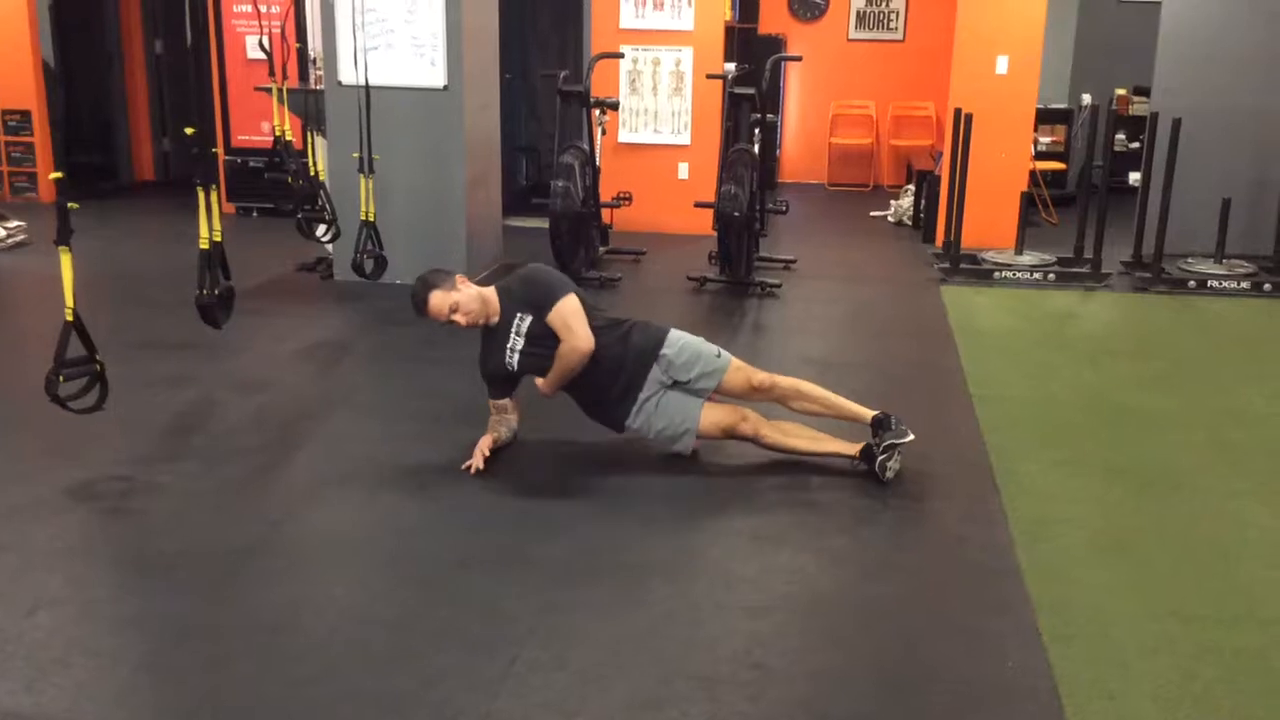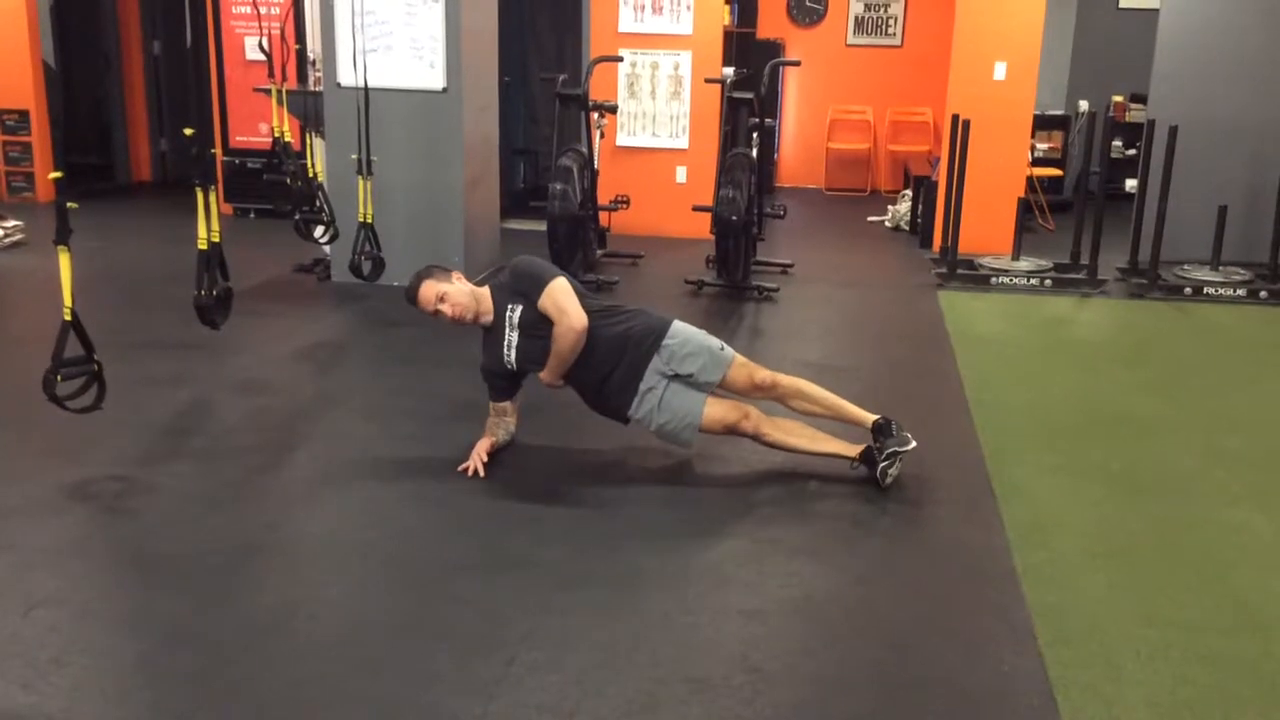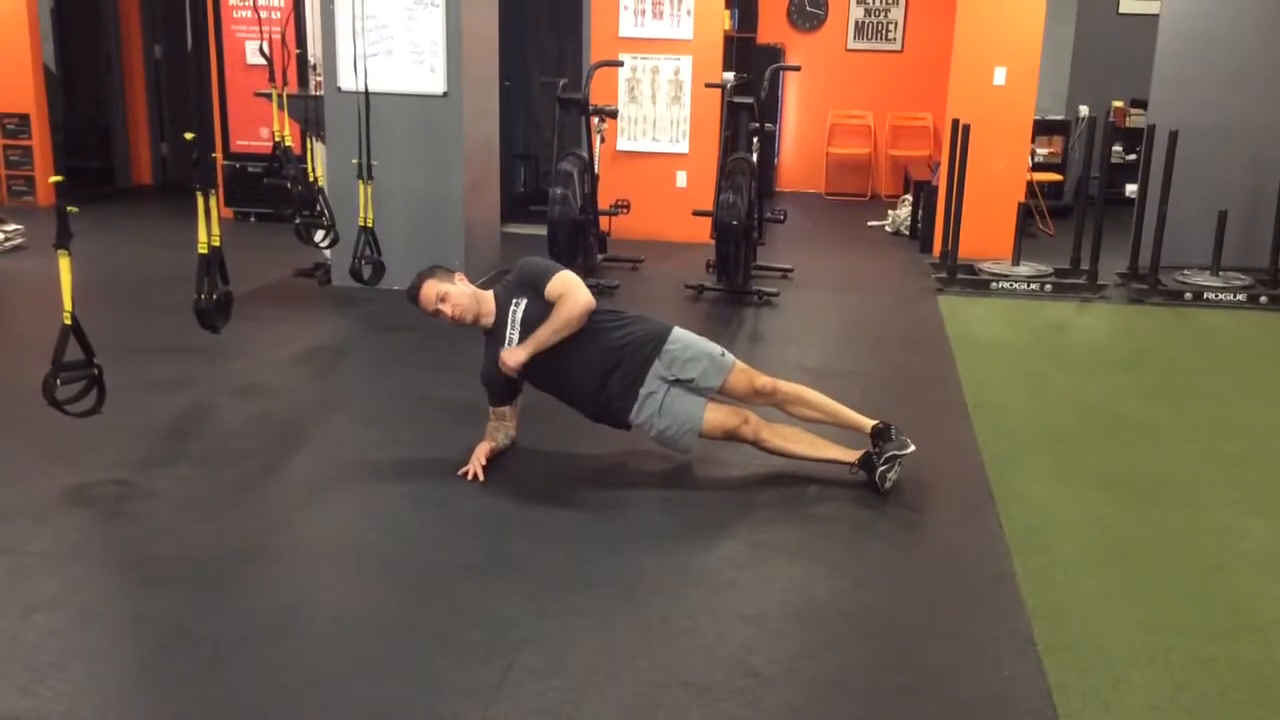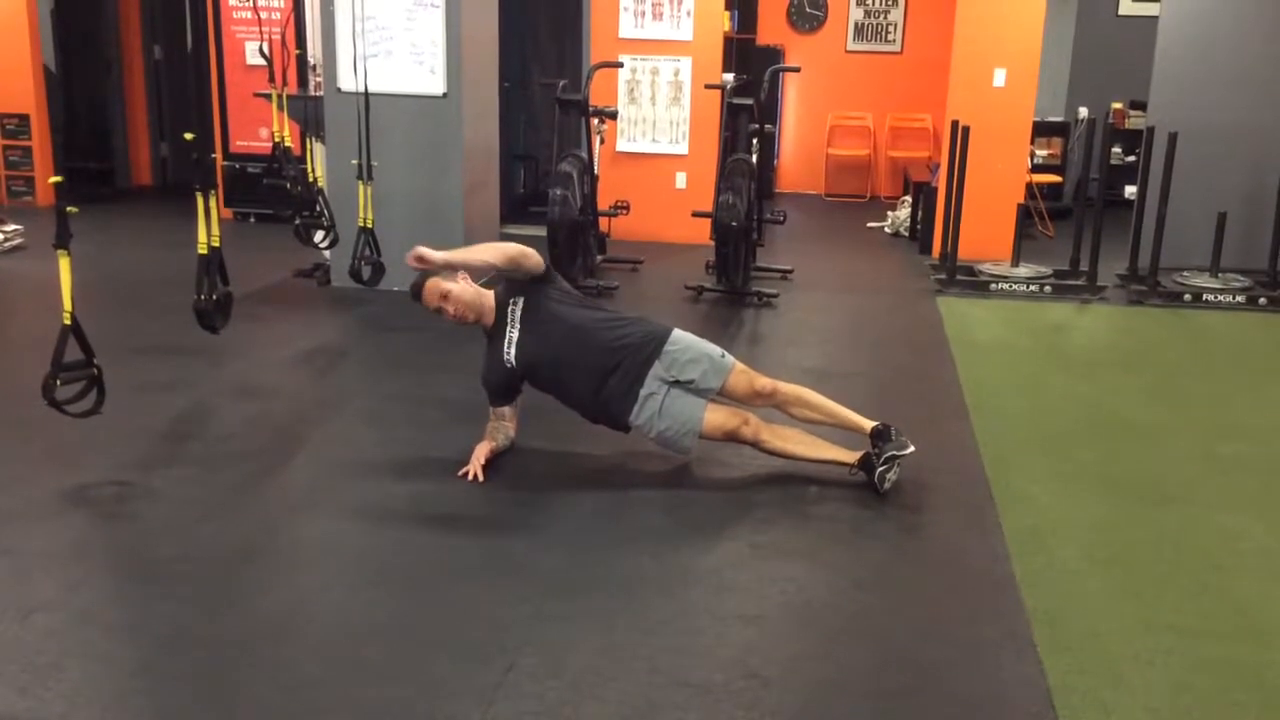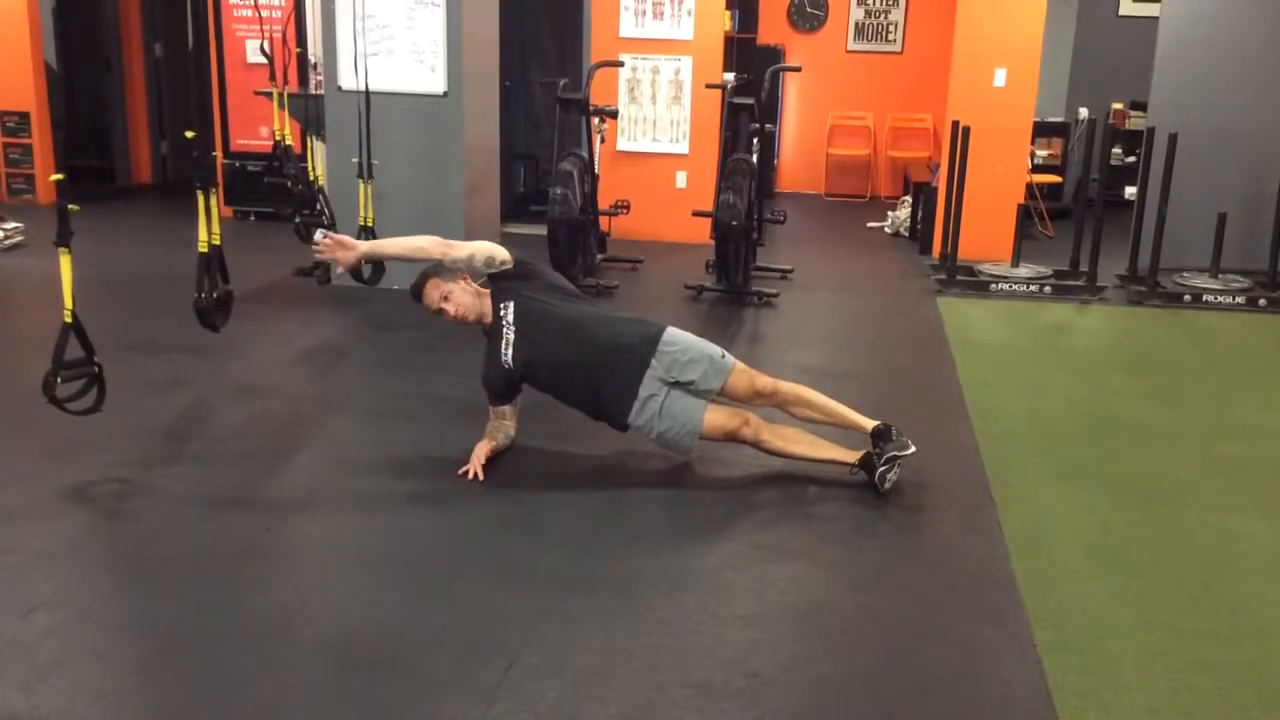
dt=0.7s
person 1, frame 1
left shoulder: (530, 282)
right shoulder: (493, 356)
left elbow: (581, 343)
right elbow: (506, 414)
left wrist: (549, 383)
right wrist: (490, 438)
left hip: (653, 352)
right hip: (632, 405)
left knee: (760, 385)
right knee: (743, 425)
left ankle: (876, 420)
right ankle: (864, 452)
person 1, frame 2
left shoulder: (520, 275)
right shoulder: (494, 358)
left elbow: (575, 322)
right elbow: (504, 416)
left wrist: (552, 373)
right wrist: (487, 442)
left hip: (654, 342)
right hip: (637, 395)
left knee: (762, 382)
right knee: (745, 421)
left ankle: (878, 426)
right ankle: (864, 454)
person 1, frame 3
left shoulder: (525, 276)
right shoulder: (493, 363)
left elbow: (582, 302)
right elbow: (504, 421)
left wrist: (525, 349)
right wrist: (486, 446)
left hip: (654, 348)
right hip: (638, 400)
left knee: (763, 389)
right knee: (745, 427)
left ankle: (877, 431)
right ankle: (864, 461)
person 1, frame 4
left shoulder: (523, 285)
right shoulder: (497, 365)
left elbow: (515, 254)
right elbow: (503, 424)
left wrist: (440, 259)
right wrist: (485, 446)
left hip: (655, 350)
right hip: (638, 403)
left knee: (763, 390)
right knee: (745, 428)
left ankle: (878, 432)
right ankle: (863, 463)
person 1, frame 5
left shoulder: (512, 277)
right shoulder: (498, 363)
left elbow: (442, 249)
right elbow: (505, 425)
left wrist: (365, 248)
right wrist: (485, 447)
left hip: (654, 349)
right hip: (638, 402)
left knee: (763, 391)
right knee: (745, 427)
left ankle: (876, 432)
right ankle: (863, 460)
